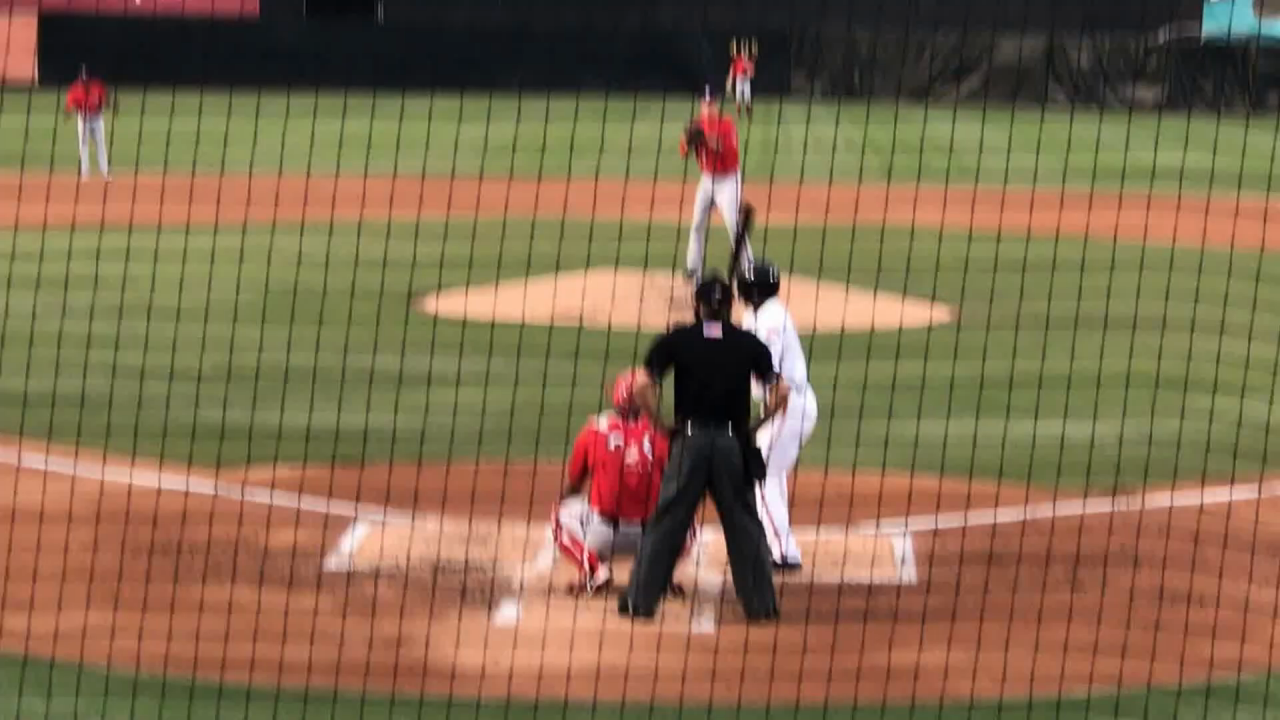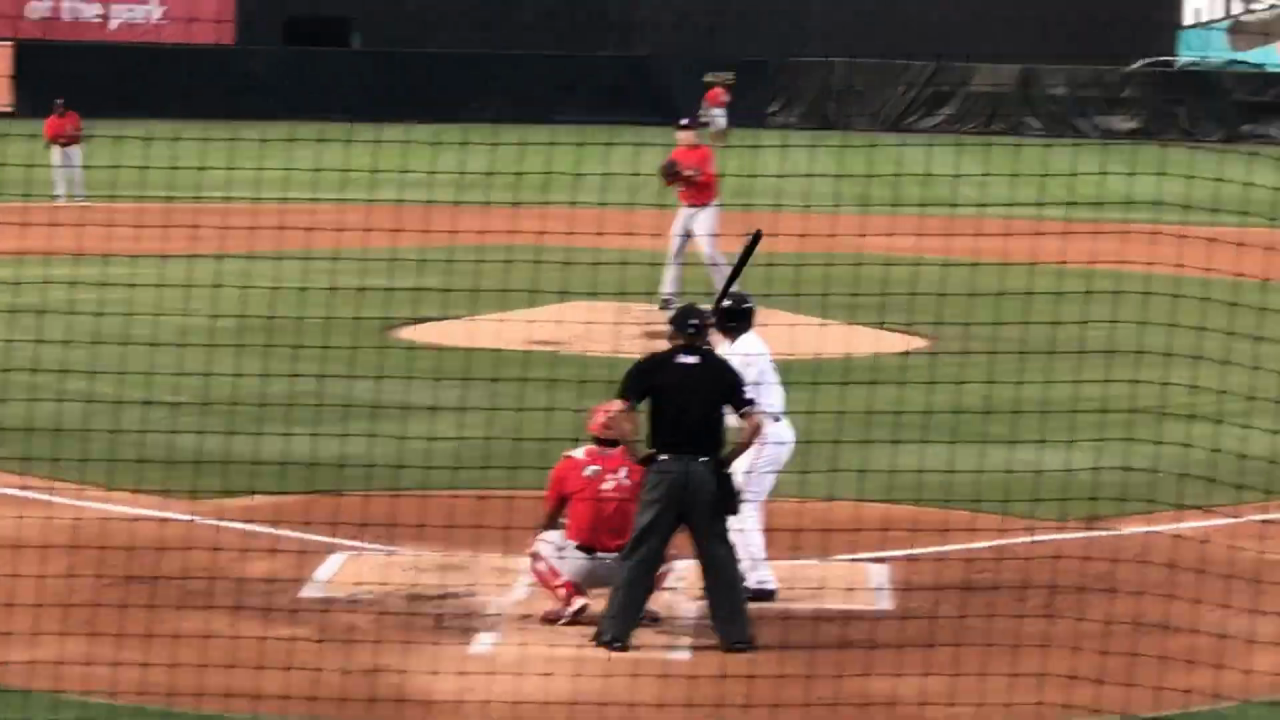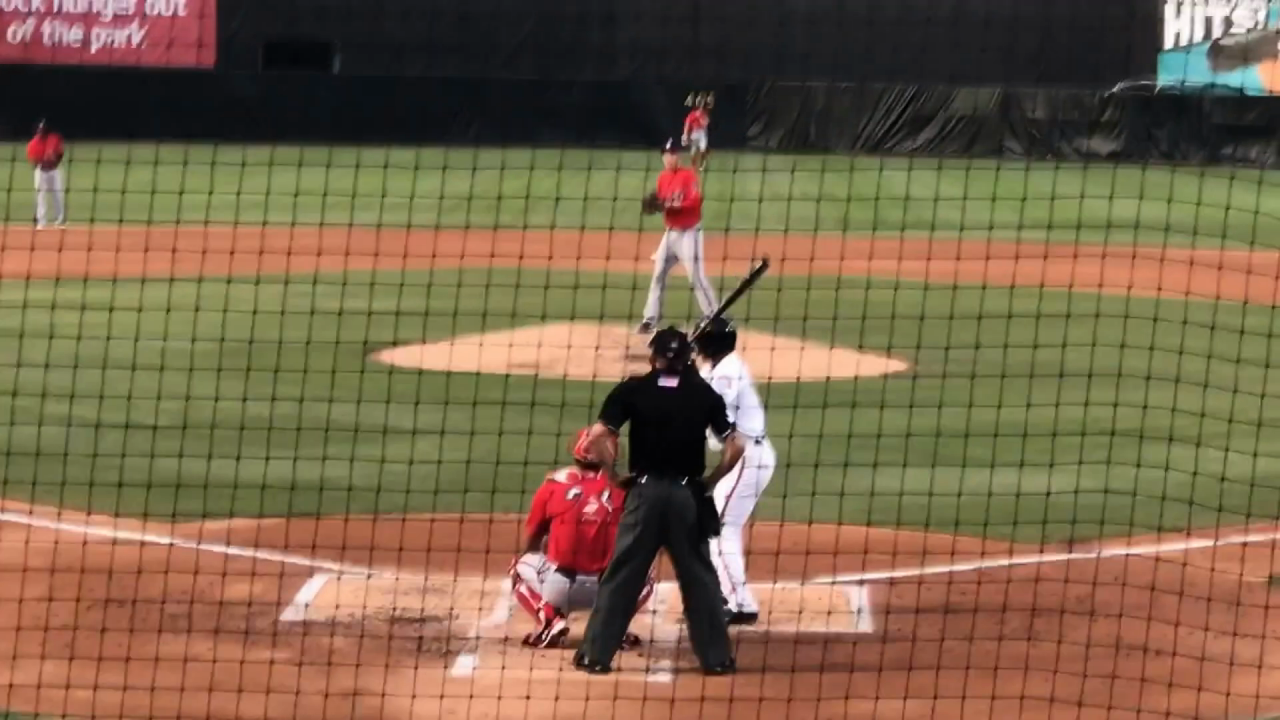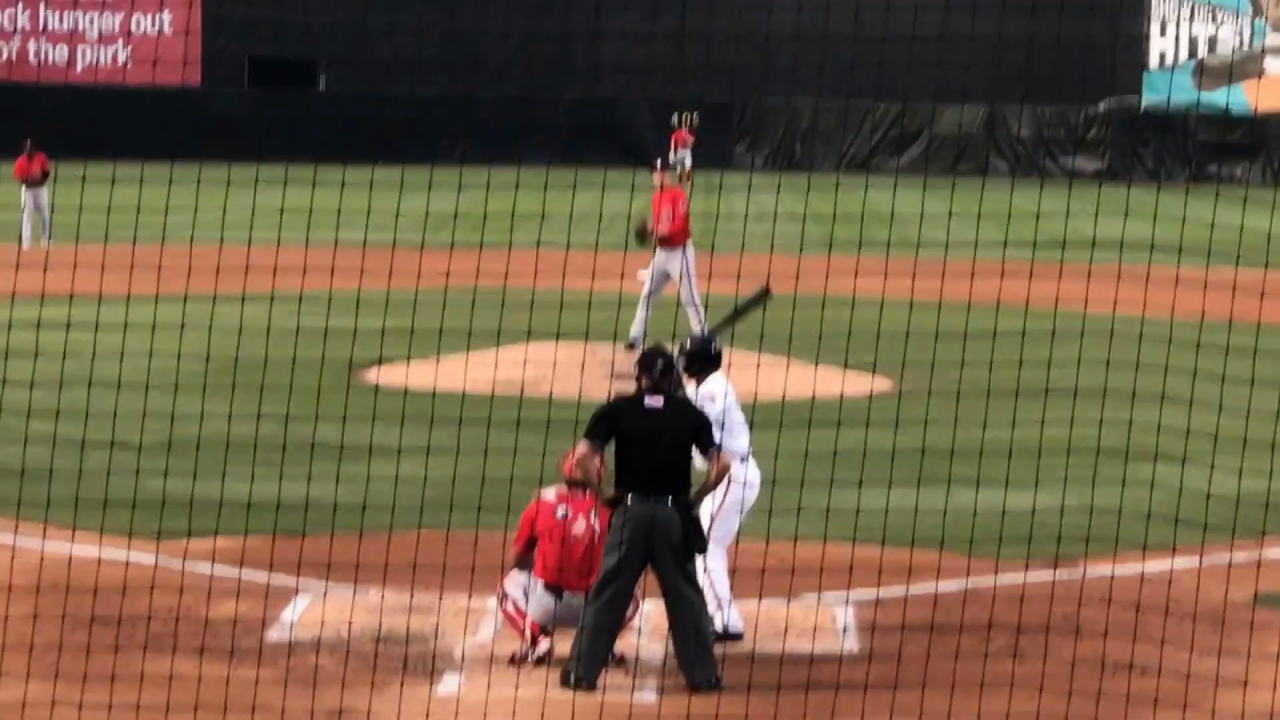
dt=0.1s
person 1, frame 1
left shoulder: (678, 339)
right shoulder: (748, 343)
left elbow: (643, 386)
right elbow: (780, 392)
left wrist: (660, 424)
right wrist: (753, 428)
left hip: (690, 441)
right hip: (731, 443)
left knee: (666, 523)
right knee: (744, 524)
left ankle: (640, 601)
right ankle: (760, 604)
person 1, frame 2
left shoulder: (652, 365)
right shoulder: (723, 370)
left elbow: (620, 413)
right elbow: (753, 423)
left wrist: (637, 452)
right wrist: (729, 457)
left hip: (665, 469)
right hip: (707, 471)
left knee: (640, 551)
right knee: (719, 553)
left ankle: (615, 630)
right ankle: (736, 633)
person 1, frame 3
left shoulder: (633, 389)
right shoulder: (704, 394)
left elbow: (597, 435)
right elbow: (735, 446)
left wrist: (616, 476)
right wrist: (710, 480)
left hip: (645, 492)
right hip: (687, 495)
left knee: (621, 575)
right knee: (700, 577)
left ankle: (596, 653)
right ankle: (716, 656)
person 1, frame 4
left shoulder: (619, 409)
right shoulder: (689, 414)
left elbow: (583, 455)
right elbow: (721, 464)
left wrist: (603, 494)
right wrist: (695, 498)
left hip: (631, 511)
right hip: (673, 514)
left knee: (607, 593)
right knee: (685, 595)
left ankle: (581, 671)
right ankle: (702, 674)
person 2, frame 1
left shoulder: (771, 317)
right shoulder: (760, 316)
left hip: (789, 405)
right hip: (783, 405)
left knee: (764, 478)
right knee: (768, 474)
left ankle: (785, 554)
right ankle: (777, 545)
person 2, frame 2
left shoulder: (748, 347)
right shoulder: (736, 346)
left hip: (766, 434)
right hip: (761, 433)
left knee: (740, 506)
right knee: (742, 503)
left ankle: (761, 582)
right ankle: (753, 575)
person 2, frame 3
left shoulder: (729, 369)
right shoulder: (718, 369)
left hip: (748, 457)
right hip: (741, 456)
left knee: (720, 529)
right knee: (722, 527)
left ankle: (742, 605)
right ankle: (731, 595)
person 2, frame 4
left shoulder: (715, 387)
right shoulder: (704, 387)
left hip: (733, 475)
right hip: (728, 475)
left knee: (706, 548)
right knee: (707, 545)
left ankle: (728, 624)
right ankle: (717, 614)
person 3, frame 1
left shoulder: (593, 433)
right shoulder: (661, 436)
left elbow: (570, 490)
left hip: (602, 534)
left knee: (562, 514)
left ankle: (594, 568)
person 3, frame 2
left shoulder: (571, 462)
right shoulder: (639, 465)
left elbow: (549, 520)
left hip: (579, 563)
left knee: (541, 543)
left ankle: (570, 596)
person 3, frame 3
left shoulder: (553, 485)
right shoulder: (622, 490)
left elbow: (530, 545)
left hip: (559, 587)
left knee: (521, 567)
left ankle: (550, 620)
person 3, frame 4
left shoulder: (542, 503)
right shoulder: (609, 508)
left elbow: (518, 562)
left hip: (546, 605)
left knee: (509, 584)
left ankle: (536, 637)
person 4, frame 1
left shoulder: (726, 124)
right shoulder: (697, 125)
left elbow: (732, 153)
right elbow: (685, 151)
left wrist: (714, 146)
right wrist: (688, 143)
left hip: (727, 179)
right hip: (707, 179)
left knee: (733, 224)
right knee: (698, 224)
left ankle: (748, 267)
right ankle: (694, 267)
person 4, frame 2
left shoulder: (704, 152)
right shoulder: (676, 154)
left elbow: (711, 180)
right elbow: (669, 180)
left wrist: (690, 175)
right wrist: (671, 176)
left hip: (705, 209)
right hip: (685, 209)
left knee: (710, 253)
right knee: (674, 252)
right ankle: (669, 296)
person 4, frame 3
left shoulder: (689, 176)
right shoulder: (663, 177)
left elbow: (695, 203)
right elbow: (661, 201)
left wrist: (673, 204)
left hip: (689, 233)
right hip: (670, 233)
left knee: (697, 278)
right knee: (658, 274)
right ankle: (650, 318)
person 4, frame 4
left shoulder: (677, 194)
right shoulder: (656, 196)
left elbow: (681, 224)
left wrist: (660, 232)
right wrist: (651, 231)
left hip: (679, 252)
right hip: (661, 252)
left knee: (689, 297)
right knee: (647, 293)
right ankle: (636, 337)
